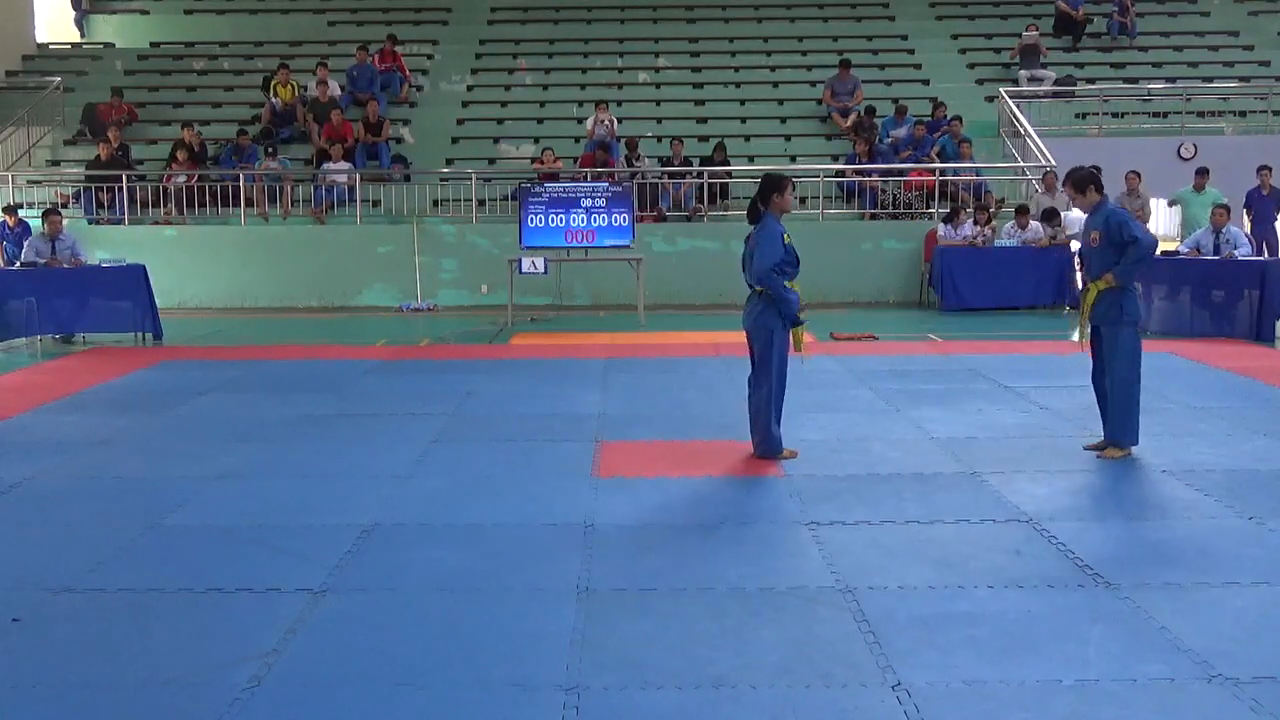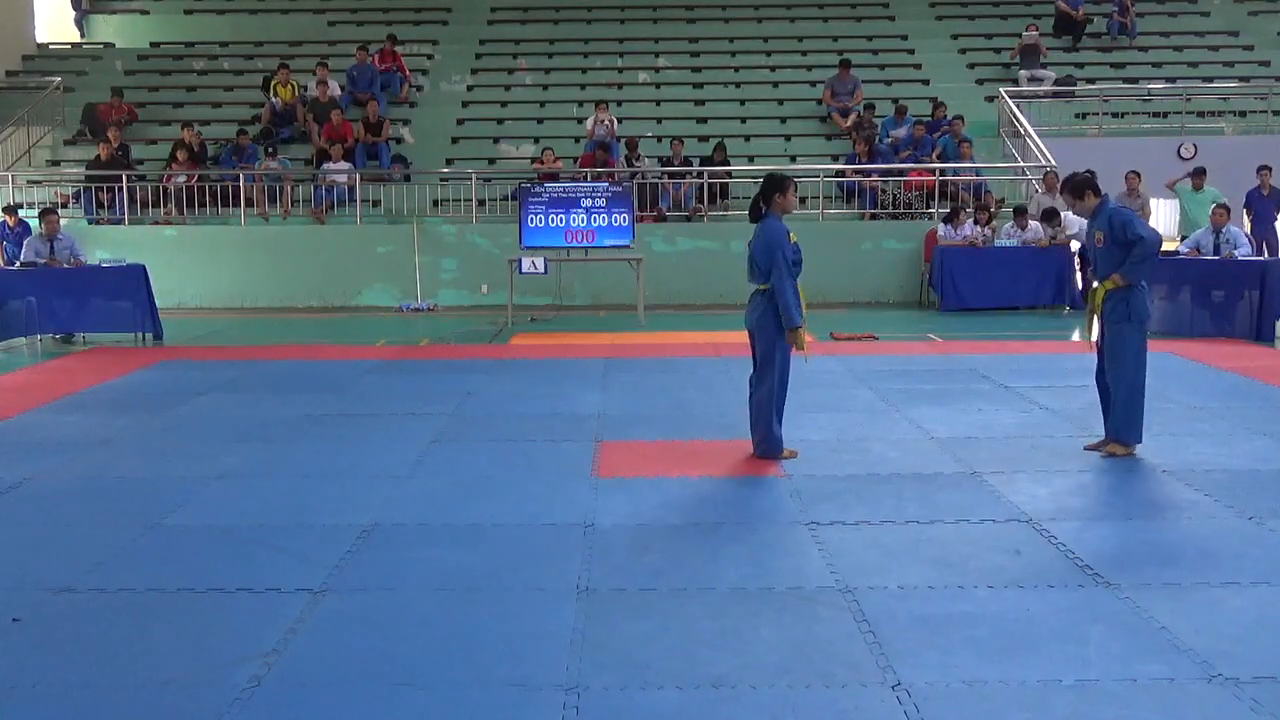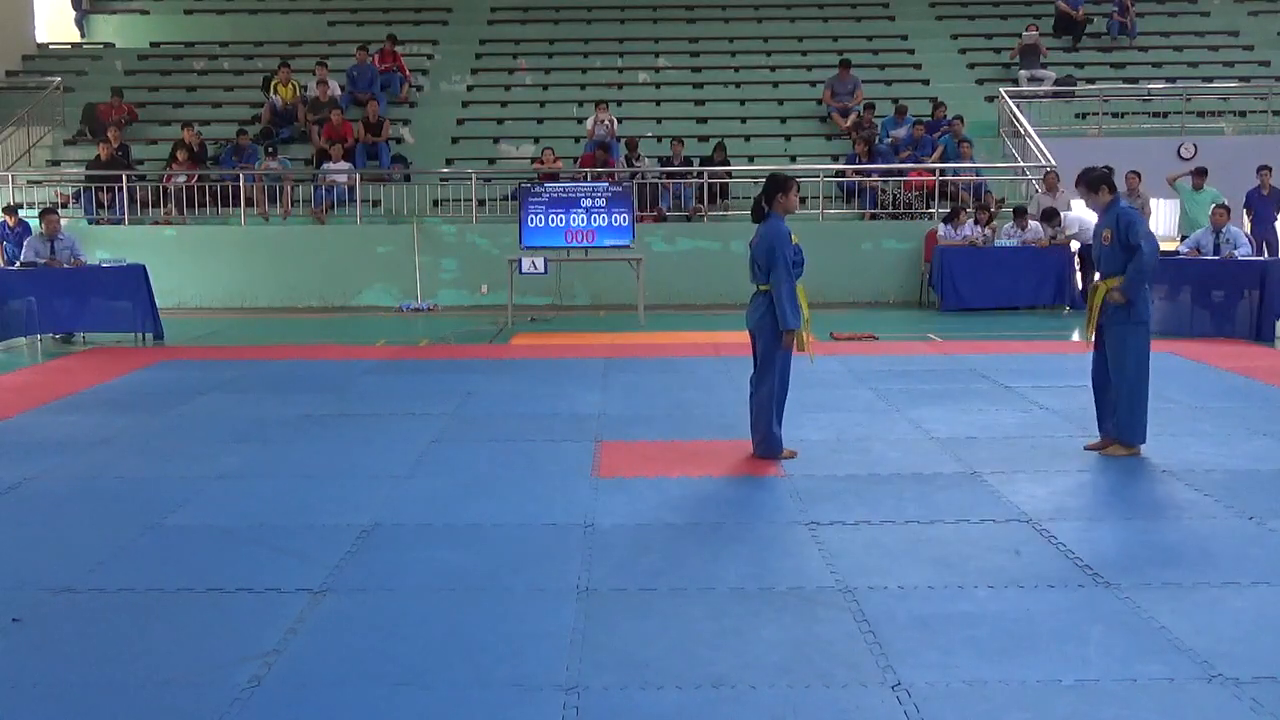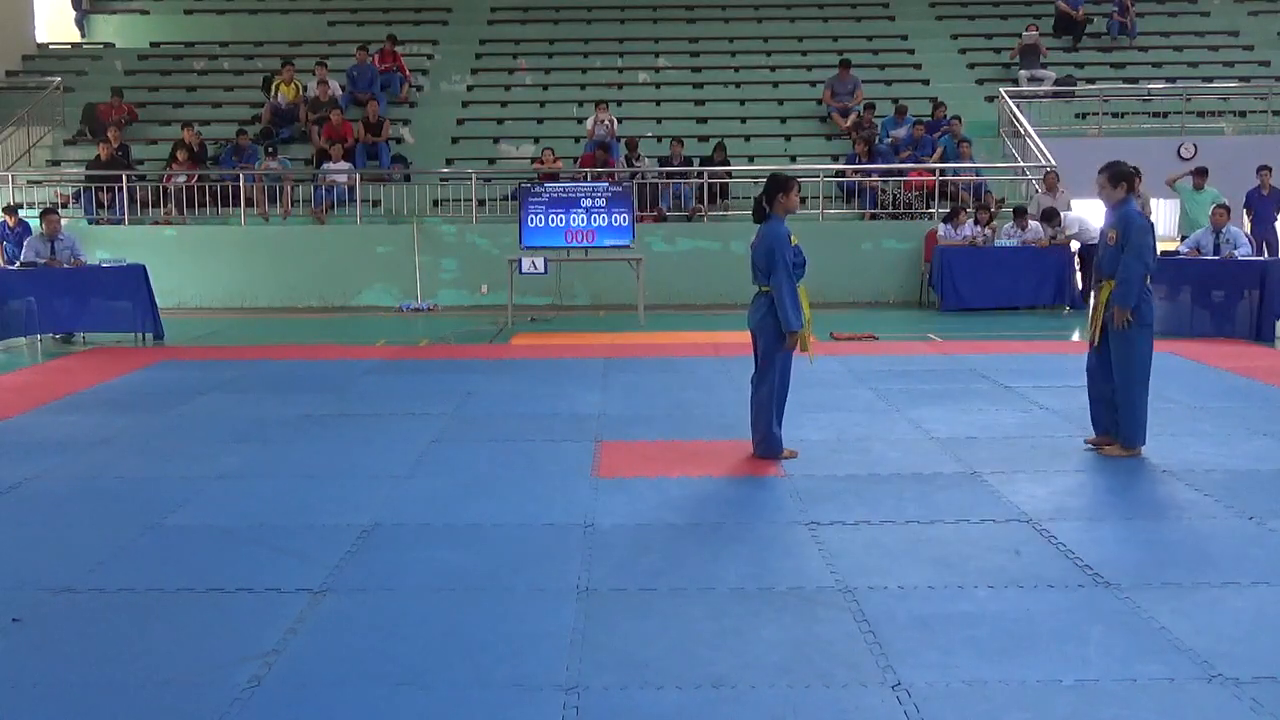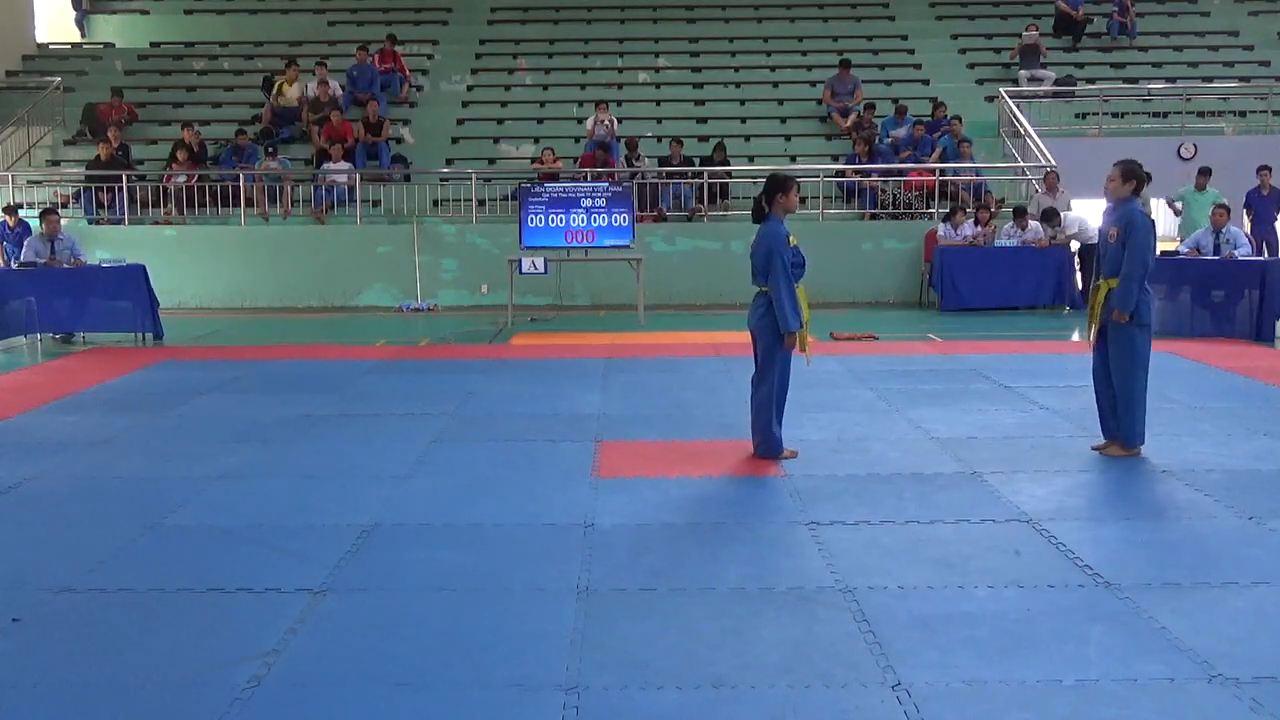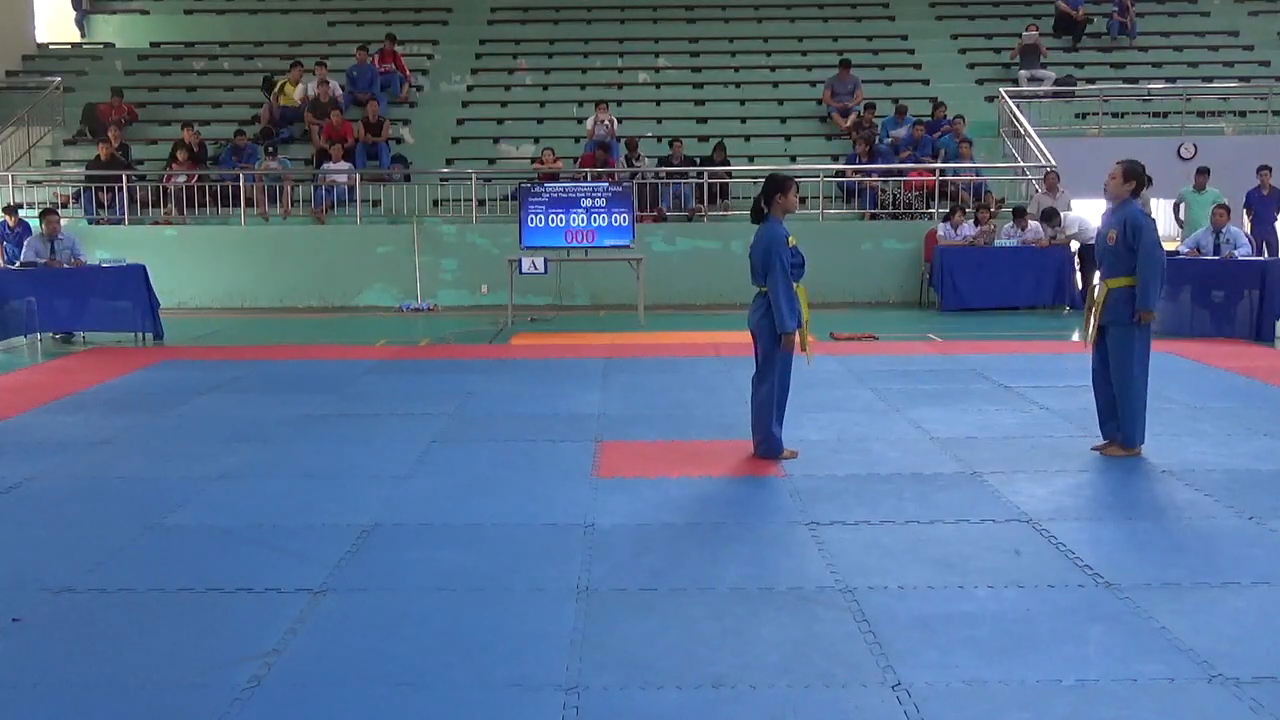
dt=0.3s
person 1, frame 1
left shoulder: (1115, 216)
right shoulder: (1092, 219)
left elbow: (1147, 243)
left wrist: (1118, 276)
right wrist: (1089, 275)
left hip: (1119, 305)
right hip: (1100, 304)
left knee: (1121, 372)
right knee: (1102, 373)
left ankle: (1122, 441)
right ankle: (1112, 436)
person 1, frame 2
left shoulder: (1118, 216)
right shoulder: (1095, 220)
left elbow: (1151, 241)
left wrist: (1126, 276)
right wrist: (1099, 276)
left hip: (1126, 304)
right hip: (1110, 302)
left knee: (1125, 371)
right knee: (1106, 372)
left ankle: (1126, 439)
right ankle: (1114, 434)
person 1, frame 3
left shoulder: (1126, 216)
right shoulder: (1105, 218)
left elbow: (1148, 253)
left wrist: (1125, 290)
right wrist: (1102, 293)
left hip: (1128, 306)
right hip: (1108, 304)
left knee: (1127, 372)
right knee: (1103, 372)
left ankle: (1129, 440)
right ankle: (1111, 434)
person 1, frame 4
left shoulder: (1134, 218)
right shoulder: (1114, 215)
left elbow: (1135, 266)
left wrist: (1122, 305)
right wrist: (1101, 301)
left hip: (1129, 308)
right hip: (1110, 304)
left knee: (1129, 375)
right knee: (1098, 368)
left ankle: (1130, 441)
right ankle: (1109, 431)
person 1, frame 5
left shoulder: (1136, 217)
right shoulder: (1111, 214)
left elbow: (1137, 266)
left wrist: (1123, 306)
right wrist: (1098, 299)
left hip: (1127, 307)
right hip: (1109, 303)
left knee: (1127, 374)
right knee: (1103, 372)
left ankle: (1129, 441)
right ankle: (1115, 434)
person 1, frame 6
left shoulder: (1136, 217)
right shoulder: (1110, 215)
left elbow: (1152, 262)
left wrist: (1146, 304)
right wrist: (1097, 299)
left hip: (1127, 304)
right hip: (1108, 303)
left knee: (1127, 374)
right knee: (1103, 372)
left ankle: (1130, 441)
right ankle: (1114, 435)
person 2, frame 1
left shoulder: (764, 227)
right shoulder: (772, 231)
left elbow: (752, 269)
right elbow: (762, 273)
right wrist: (791, 299)
left hip: (762, 310)
right hip: (771, 313)
left knee: (763, 379)
right knee: (770, 380)
left ankle: (764, 442)
right ankle: (768, 445)
person 2, frame 2
left shoulder: (764, 228)
right shoulder: (778, 232)
right elbow: (784, 281)
right wrist: (793, 323)
left hip: (760, 309)
right hip: (773, 313)
left knee: (763, 378)
right knee: (772, 379)
left ankle: (764, 441)
right ankle: (769, 445)
person 2, frame 3
left shoulder: (765, 229)
right shoulder: (780, 232)
right elbow: (782, 282)
right wrist: (789, 325)
left hip: (761, 309)
right hip: (773, 313)
left knee: (764, 378)
right knee: (773, 380)
left ankle: (764, 442)
right ankle: (769, 445)
person 2, frame 4
left shoulder: (768, 229)
right shoulder: (778, 233)
right elbow: (783, 284)
right wrist: (792, 326)
left hip: (765, 311)
right hip: (775, 315)
left knee: (766, 378)
right knee: (773, 380)
left ankle: (765, 442)
right ankle: (769, 445)
person 2, frame 5
left shoulder: (769, 229)
right shoulder: (777, 234)
right elbow: (781, 284)
right wrist: (790, 326)
left hip: (766, 312)
right hip: (774, 315)
left knee: (767, 379)
right knee: (773, 380)
left ankle: (765, 442)
right ankle: (769, 445)
person 2, frame 6
left shoulder: (768, 229)
right shoulder: (776, 234)
right elbow: (779, 284)
right wrist: (786, 327)
left hip: (766, 312)
right hip: (774, 315)
left knee: (768, 379)
right knee: (774, 380)
left ankle: (766, 441)
right ankle: (770, 445)
